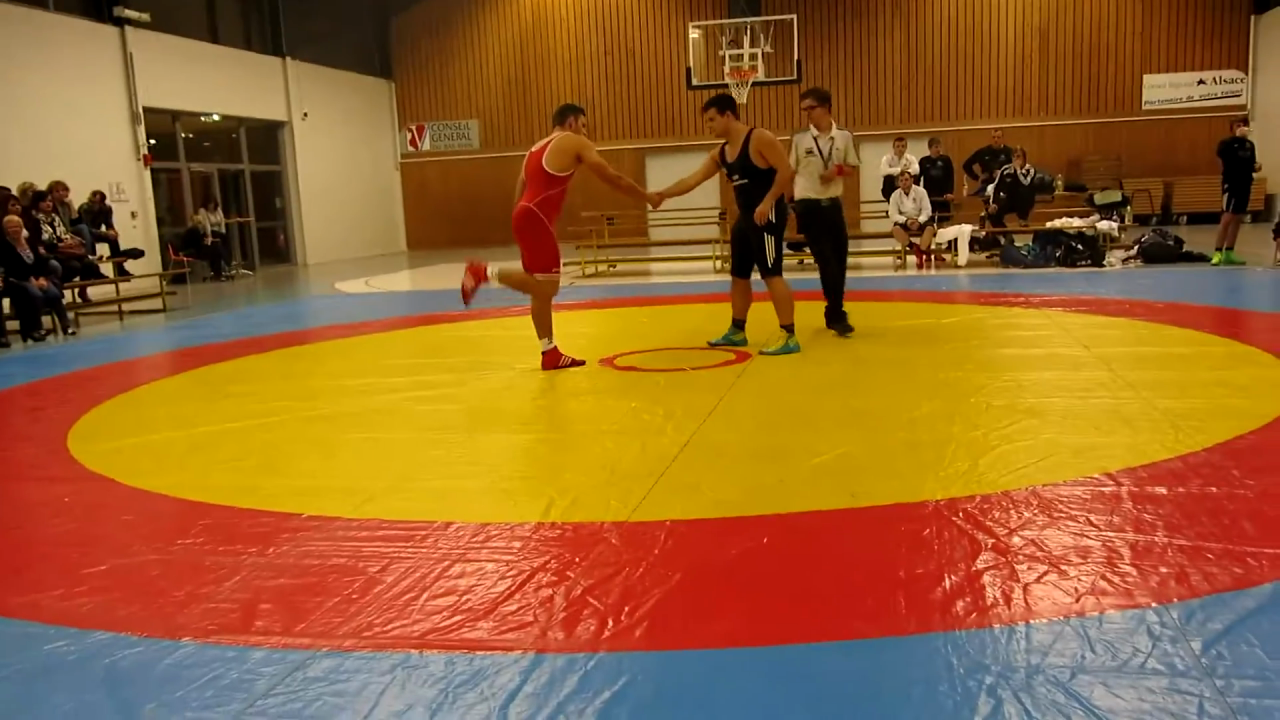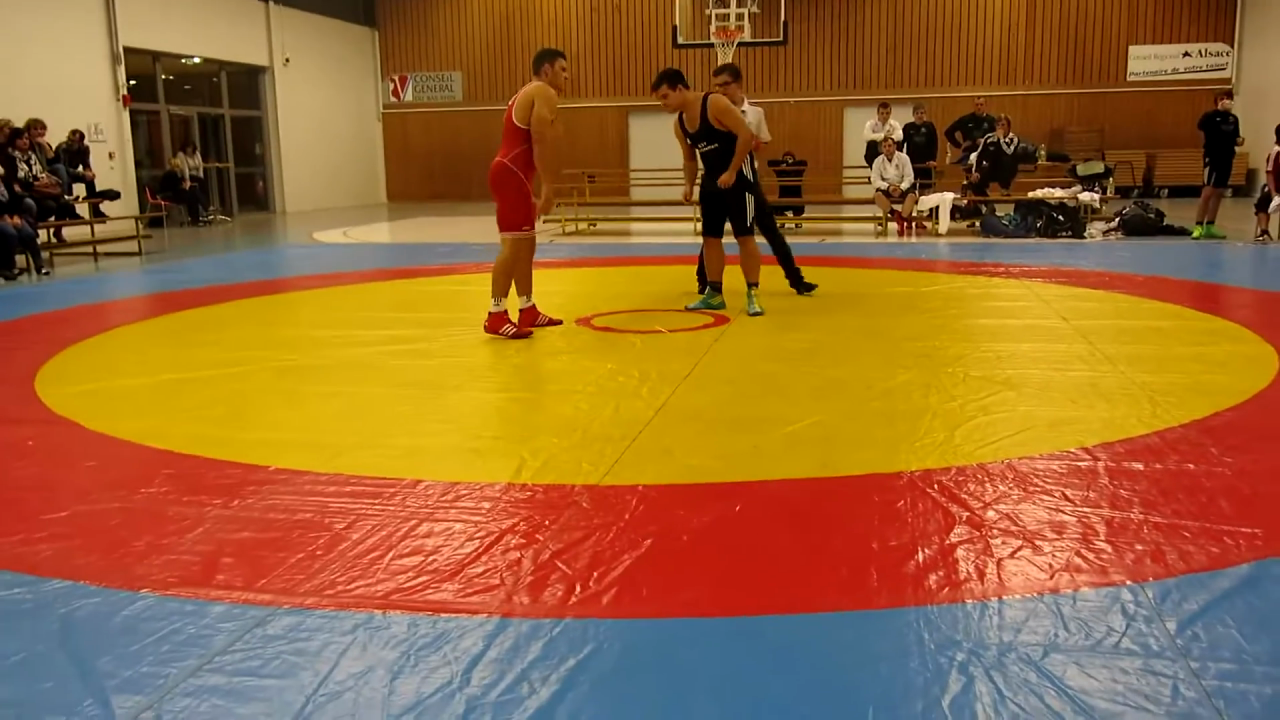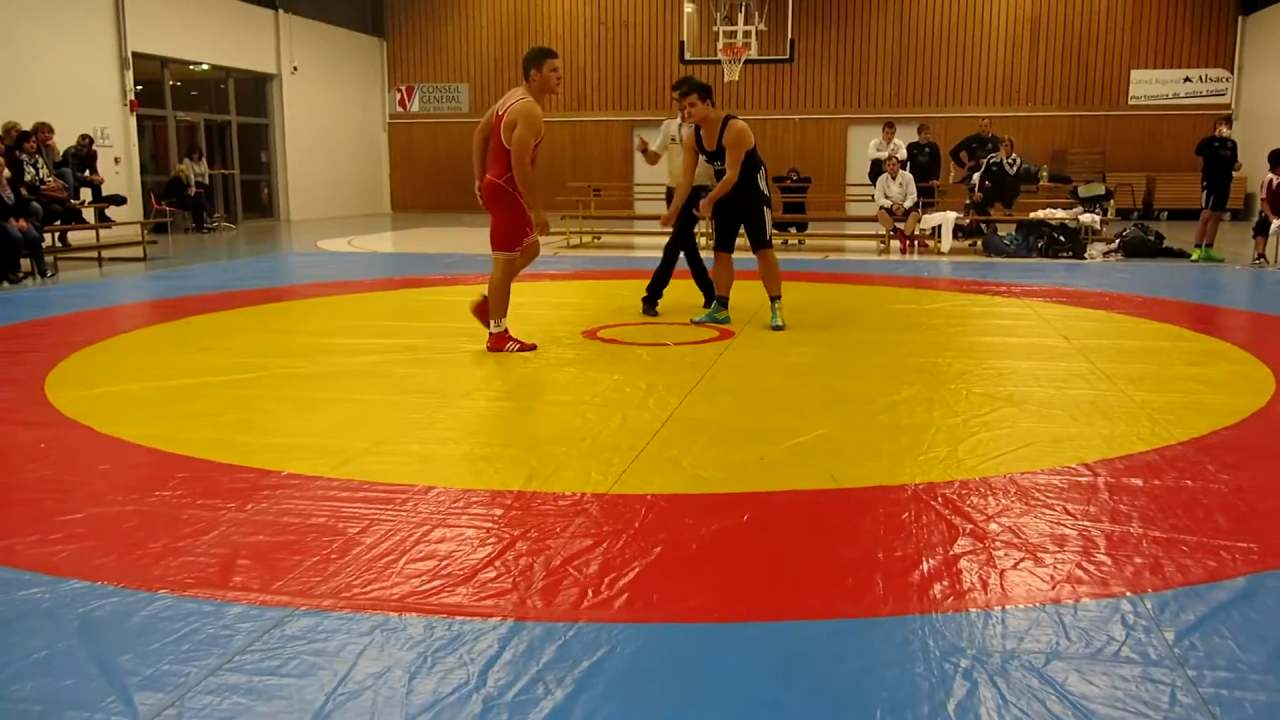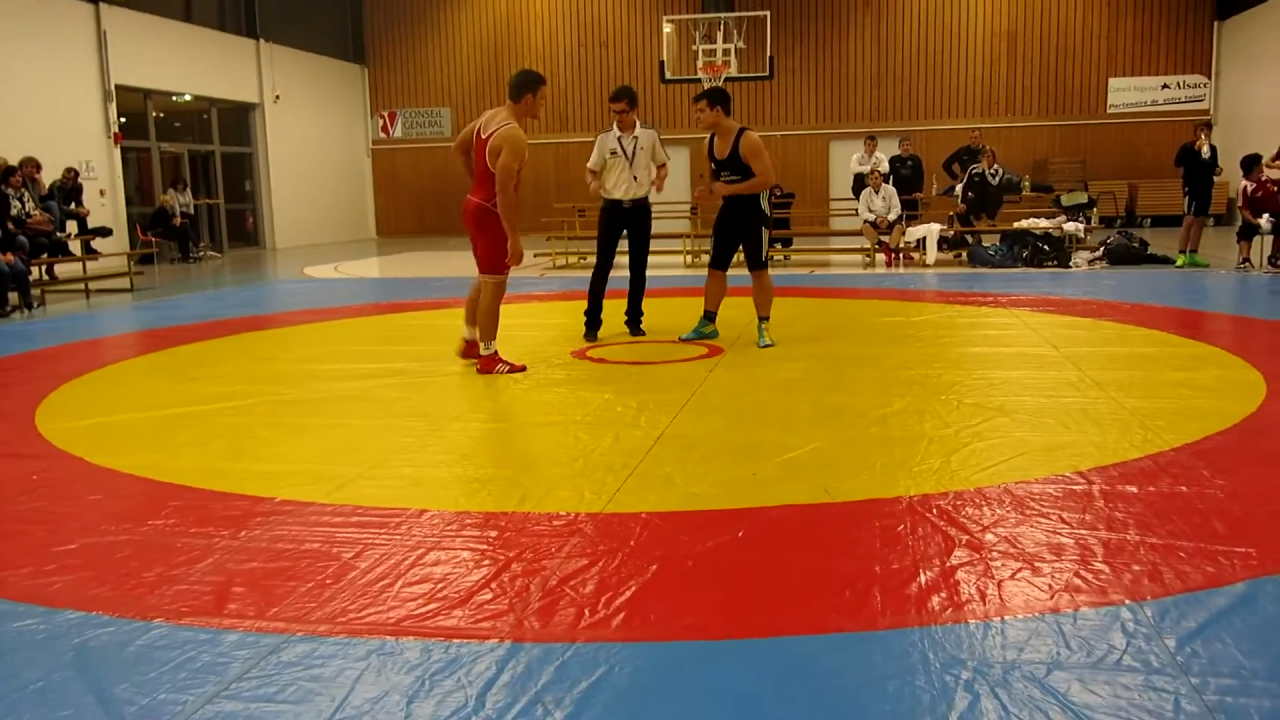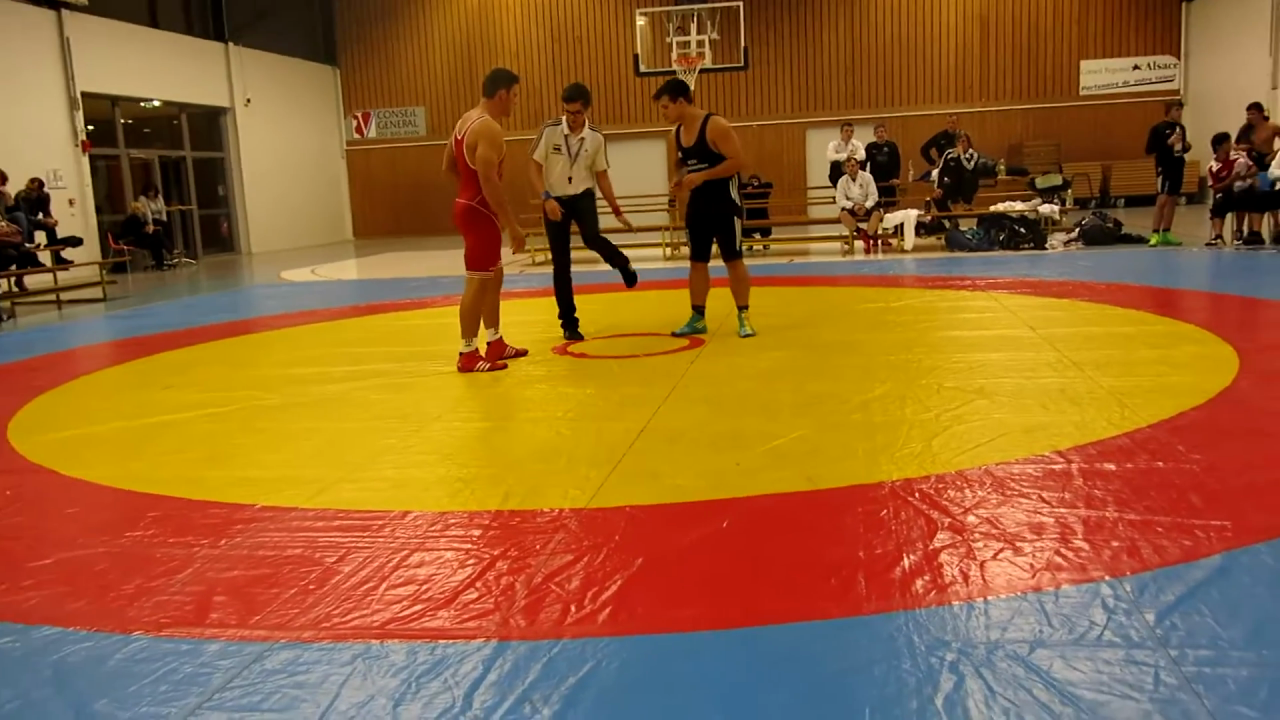
dt=0.5s
person 1, frame 1
left shoulder: (538, 148)
right shoulder: (574, 142)
left elbow: (520, 191)
right elbow: (612, 177)
right wrist: (646, 197)
left hip: (527, 218)
right hip: (536, 220)
left knee: (543, 289)
right knee: (547, 286)
left ankle: (550, 353)
right ankle: (484, 272)
person 1, frame 2
left shoulder: (526, 96)
right shoulder: (544, 94)
right elbow: (542, 141)
left wrist: (538, 185)
right wrist: (548, 186)
left hip: (509, 173)
right hip: (512, 175)
left knee: (526, 245)
right knee: (514, 246)
left ankle: (528, 311)
right ankle: (496, 316)
person 1, frame 3
left shoulder: (512, 97)
right shoulder: (530, 110)
left elbow: (480, 134)
right elbow: (520, 164)
left wrist: (480, 180)
right wrist: (537, 210)
left hip: (498, 186)
right hip: (506, 191)
left knee: (530, 248)
right knee: (506, 263)
left ankle: (488, 304)
right ankle: (497, 336)
person 1, frame 4
left shoulder: (489, 116)
right shoulder: (514, 137)
left elbow: (459, 148)
right elbow: (504, 191)
right wrist: (513, 239)
left hip: (475, 206)
right hip: (490, 213)
left knee: (486, 280)
right knee: (494, 286)
left ankle: (470, 341)
right ankle: (488, 357)
person 1, frame 5
left shoulder: (466, 120)
right shoulder: (489, 129)
left elbow: (449, 167)
right elbow: (489, 181)
right wrist: (512, 225)
left hip: (468, 206)
right hip: (480, 212)
left knee: (494, 278)
right knee: (478, 284)
left ankle: (495, 344)
right ankle: (468, 356)
person 2, frame 1
left shoulder: (760, 138)
right shoulder: (719, 153)
left elbow: (786, 171)
right elbow: (693, 179)
left wrist: (768, 202)
right wrist: (663, 194)
left hip: (766, 215)
right hip: (745, 217)
left knee: (772, 275)
right knee: (739, 276)
left ankle: (789, 337)
right ankle: (737, 331)
person 2, frame 2
left shoulder: (715, 104)
right shoulder: (679, 123)
left elbow: (747, 135)
right elbow: (689, 158)
left wrist: (732, 172)
right wrist: (688, 185)
left hip: (738, 174)
right hip: (712, 177)
left knee: (745, 236)
right knee: (710, 236)
left ankle: (753, 294)
right ankle: (714, 294)
person 2, frame 3
left shoulder: (735, 129)
right shoulder: (693, 138)
left elbow: (733, 175)
right elbow: (687, 180)
left wrist: (709, 201)
right wrist: (673, 210)
left hip: (752, 191)
right hip: (724, 194)
left knee: (763, 250)
right knee: (721, 252)
left ankle: (776, 307)
right ankle: (720, 308)
person 2, frame 4
left shoulder: (748, 140)
right shoulder: (710, 143)
left elbow: (767, 179)
left wrist: (731, 189)
right wrist: (707, 189)
left hip: (754, 210)
right hip: (729, 211)
left knee: (758, 270)
right knee: (716, 268)
left ankle: (763, 327)
right ankle: (707, 324)
person 2, frame 5
left shoulder: (716, 125)
right shoulder: (676, 134)
left elbow: (738, 161)
left wrist: (702, 176)
right wrist: (678, 179)
left hip: (724, 200)
right hip: (696, 203)
left knee: (733, 260)
right knee: (697, 262)
left ankle: (744, 316)
right ankle: (697, 318)
person 3, frame 1
left shoulder: (844, 137)
right shoulder: (800, 139)
left elbow: (853, 169)
right elbow: (790, 173)
left wrist: (838, 170)
left hip: (833, 205)
right hip: (808, 206)
left knee: (840, 262)
right knee: (827, 262)
left ankle: (833, 315)
right ankle: (838, 315)
person 3, frame 2
left shoulder: (756, 112)
left elbow: (765, 144)
left wrist: (753, 144)
left hip: (748, 177)
left knee: (770, 228)
left ankle: (795, 278)
right ankle: (704, 280)
person 3, frame 3
right shoulder: (669, 127)
right elbow: (653, 159)
right wrist: (644, 149)
left hip: (695, 192)
right hip: (674, 192)
left knee: (676, 243)
right knee: (687, 246)
left ankle: (651, 297)
right ankle: (710, 294)
person 3, frame 4
left shoulder: (650, 136)
right shoulder: (604, 138)
left elbow: (661, 165)
right elbow: (591, 171)
left wrist: (659, 179)
right wrist: (593, 184)
left hip: (640, 206)
right hip: (611, 207)
left knee: (638, 266)
right knee: (603, 264)
left ankle: (634, 318)
right ankle: (592, 321)
person 3, frame 5
left shoulder: (596, 138)
right shoulder: (550, 131)
left elbow: (601, 175)
right elbow: (535, 166)
left wrist: (616, 210)
right wrist: (546, 197)
left hip: (582, 196)
right hip: (555, 201)
left knee: (591, 237)
right knee: (561, 264)
left ankle: (622, 264)
right ankle: (568, 322)
